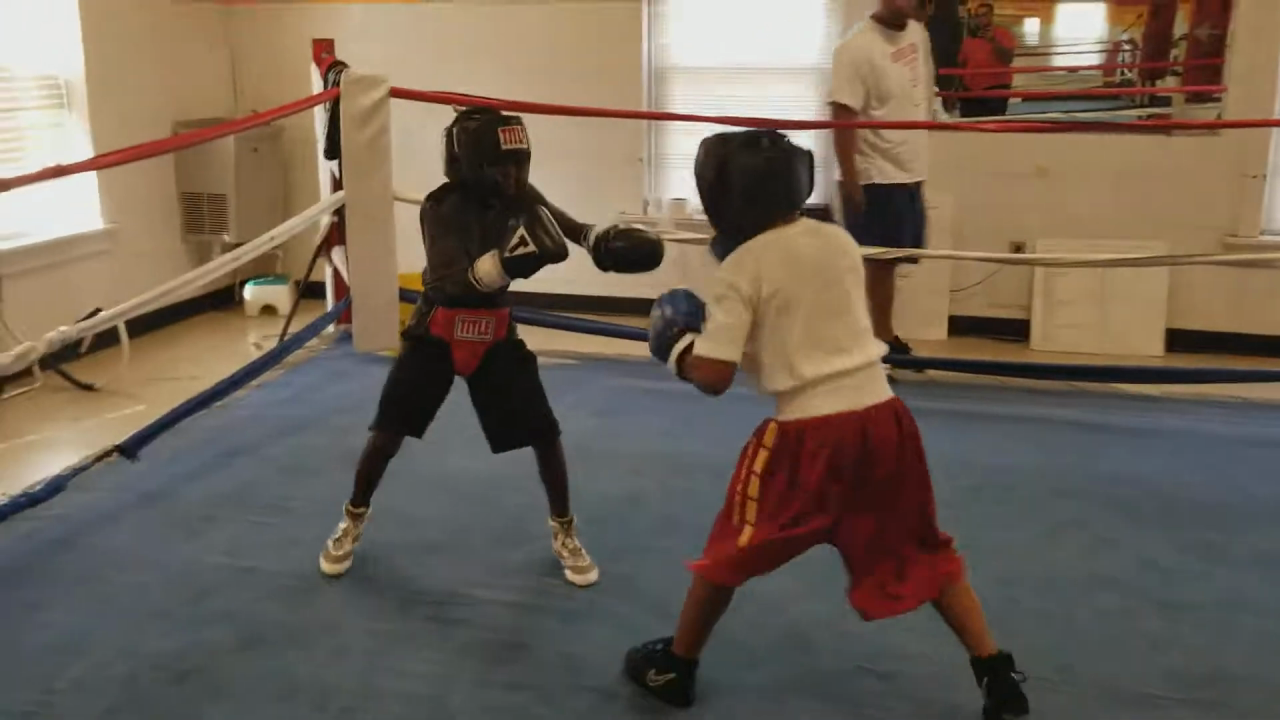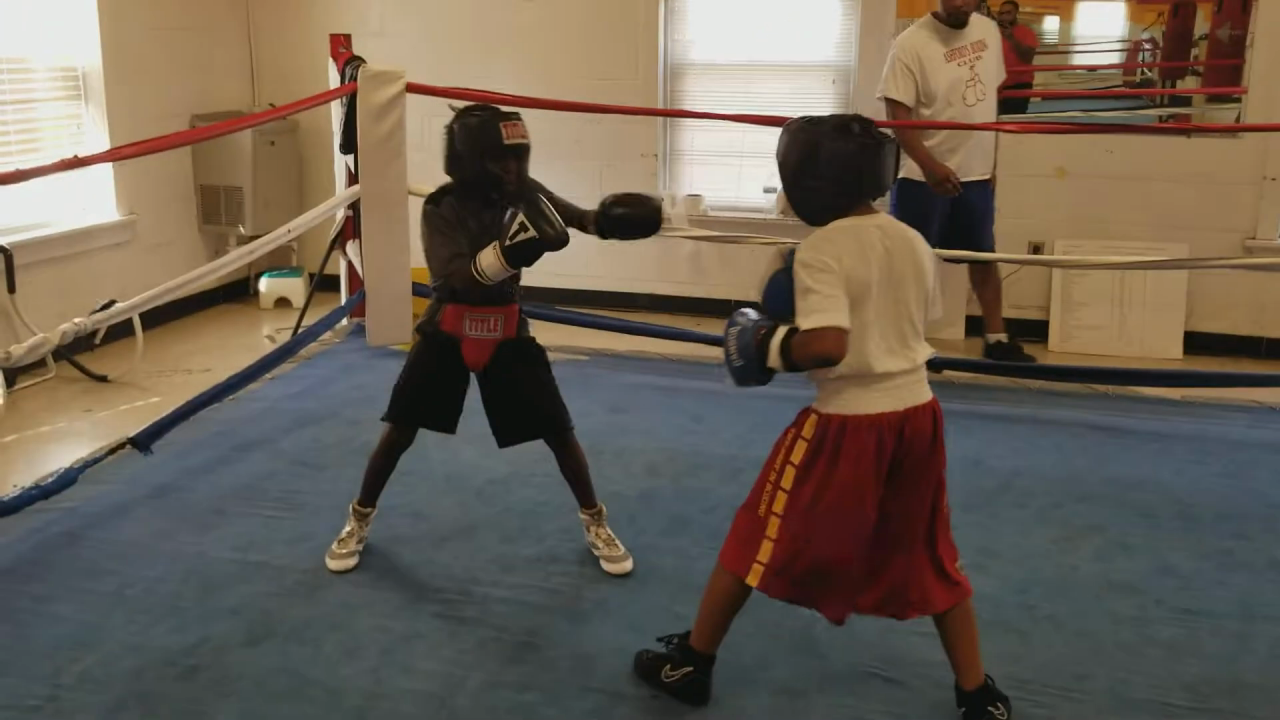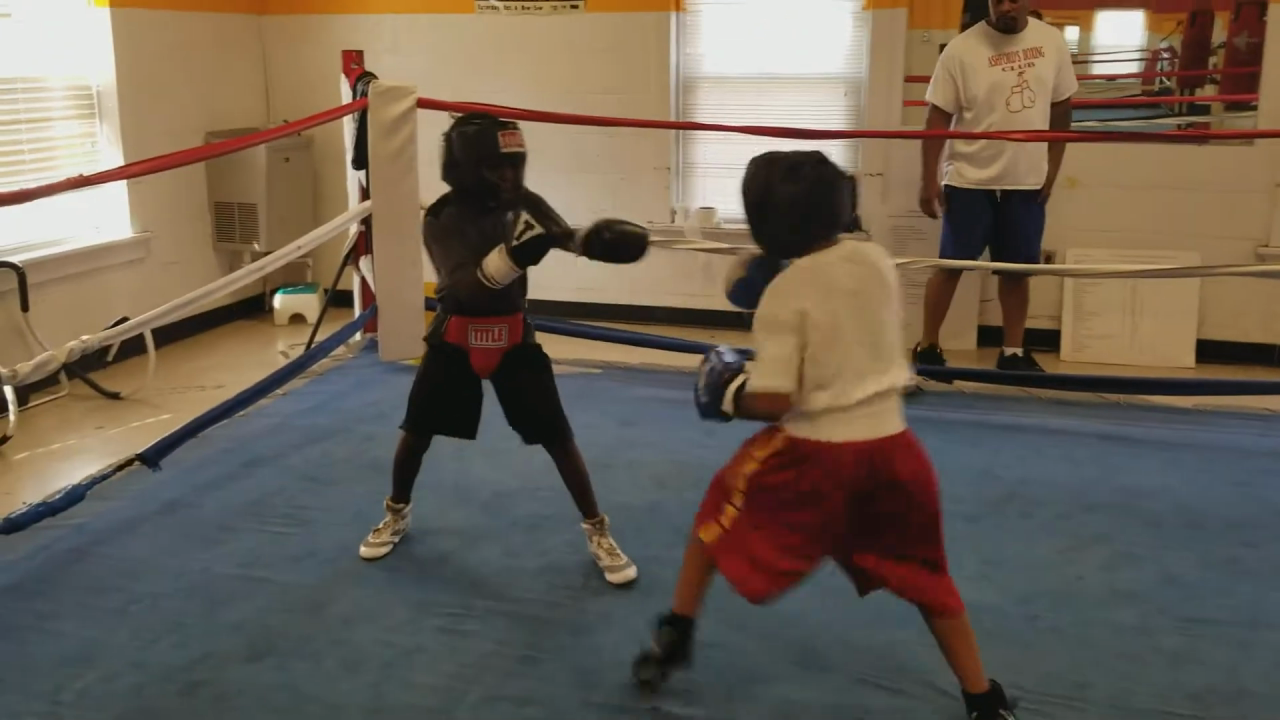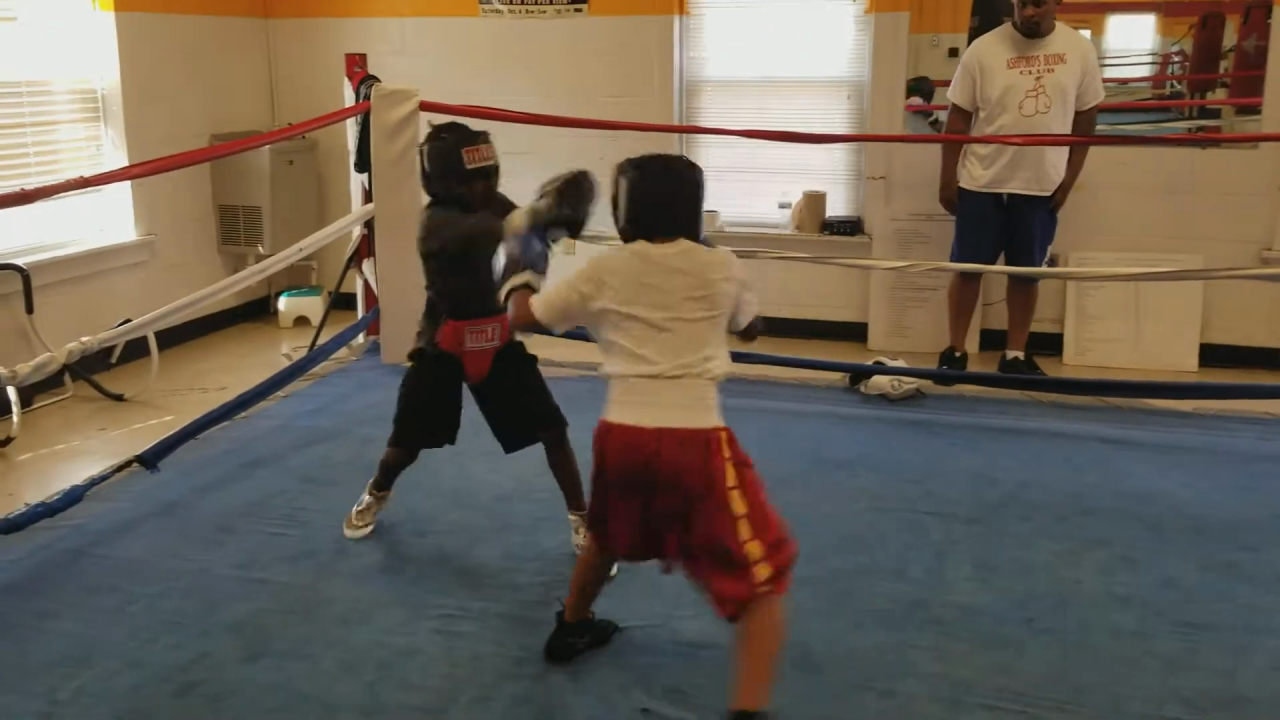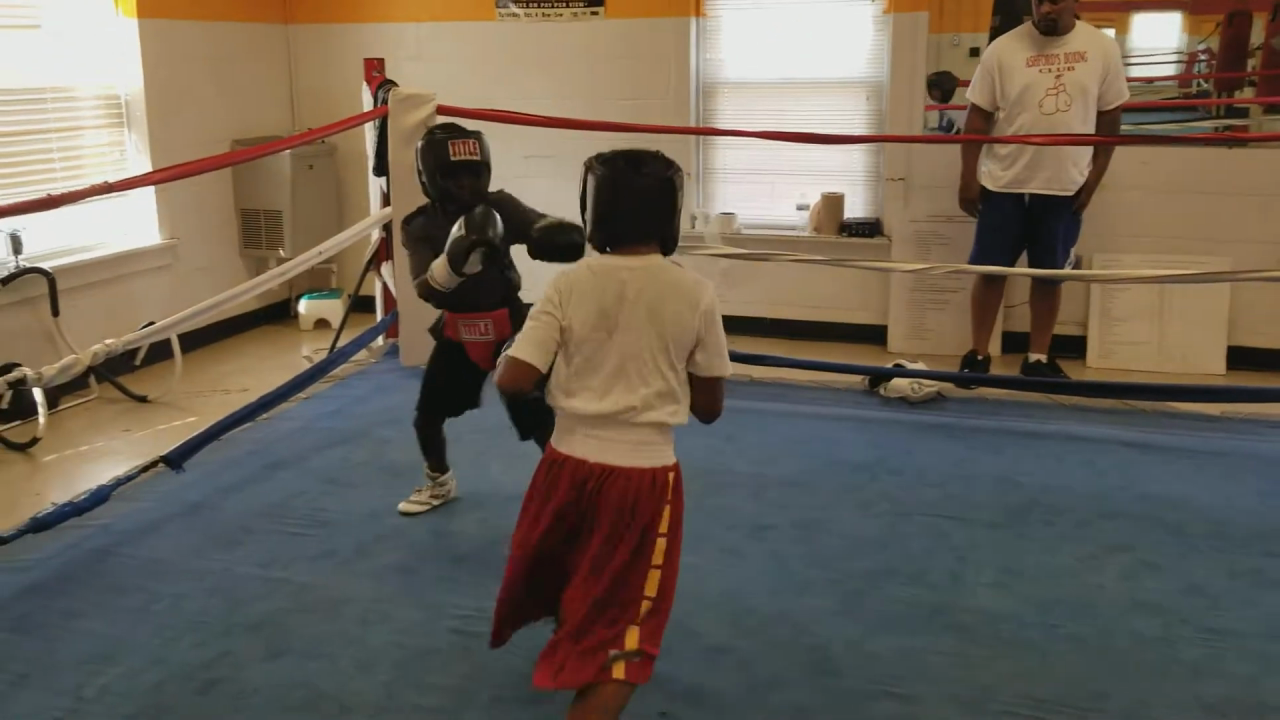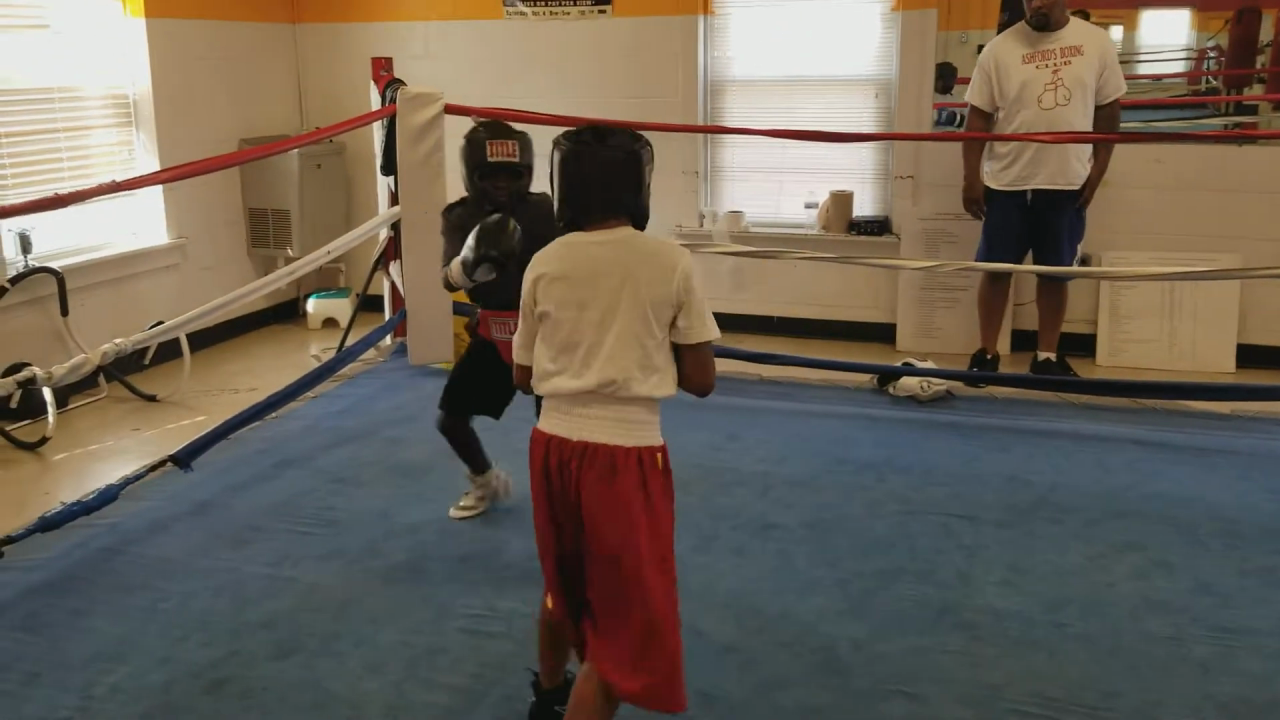
dt=0.3s
person 1, frame 1
left shoulder: (737, 270)
right shoulder: (841, 241)
left elbow: (712, 377)
left wrist: (675, 343)
left hip: (808, 430)
right hip: (881, 414)
left knee: (729, 552)
right knee: (922, 554)
left ankle: (674, 666)
right ankle: (996, 672)
person 1, frame 2
left shoulder: (820, 251)
right shoulder: (913, 242)
left elbow: (827, 348)
left wrist: (767, 347)
left hip: (844, 424)
right hip: (916, 415)
left knee: (755, 540)
right knee: (932, 561)
left ankle: (690, 662)
person 1, frame 3
left shoulder: (785, 294)
right shoulder: (877, 262)
left elbow: (773, 401)
left wrist: (728, 390)
left hip: (816, 453)
right hip: (889, 445)
left knee: (722, 509)
right knee: (925, 575)
left ankle: (675, 637)
person 1, frame 4
left shoulder: (603, 272)
right shoulder: (724, 267)
left elbow: (525, 316)
right elbow: (746, 326)
left wrist: (518, 276)
left hip: (622, 435)
right hip: (696, 440)
left knee: (611, 533)
right knee: (763, 583)
left ankle: (573, 629)
person 1, frame 5
left shoulder: (568, 286)
right shoulder: (695, 294)
left elbow: (517, 381)
right elbow: (710, 408)
left wrist: (503, 362)
left hip: (569, 465)
right hip: (645, 477)
left knee: (563, 580)
right knee: (622, 644)
left ankle: (569, 652)
person 1, frame 6
left shoulder: (544, 265)
right shoulder: (671, 264)
left elbow: (523, 377)
right elbow: (702, 380)
left hip: (553, 446)
right hip: (627, 456)
left knee: (565, 584)
right knee: (629, 627)
person 2, frame 1
left shoulder: (520, 196)
right shoulder: (440, 208)
left elbow: (566, 226)
right elbow: (455, 282)
left wrist: (603, 240)
right wrist: (506, 260)
left hip: (495, 333)
right hip: (437, 334)
left knee: (545, 435)
right knee: (386, 435)
left ankle: (563, 532)
right ankle: (353, 520)
person 2, frame 2
left shoulder: (522, 192)
right shoulder: (440, 208)
left elbow: (569, 214)
right elbow: (456, 277)
left wrist: (606, 215)
right wrist: (508, 250)
left hip: (506, 329)
right hip: (447, 331)
left knee: (558, 430)
right knee: (398, 429)
left ankle: (595, 523)
right ankle: (359, 519)
person 2, frame 3
left shoulder: (521, 202)
right shoulder: (441, 219)
left elbow: (565, 234)
right elbow: (463, 286)
left wrist: (596, 236)
right wrist: (513, 253)
left hip: (513, 338)
right hip: (455, 339)
left knee: (558, 437)
right knee: (415, 434)
left ankle: (597, 531)
right ankle: (396, 515)
person 2, frame 4
left shoulder: (493, 207)
right shoulder: (435, 221)
right elbow: (474, 232)
left wrist: (562, 210)
right wrist: (539, 211)
left hip: (496, 341)
right hip: (444, 348)
left knee: (553, 431)
right knee: (406, 444)
left ankle: (584, 525)
right ankle: (377, 496)
person 2, frame 5
left shoulder: (500, 206)
right shoulder: (419, 227)
left elbow: (542, 229)
right elbow: (426, 289)
left wrist: (560, 235)
right wrist: (456, 257)
left hip: (509, 330)
right hip: (458, 335)
left knee: (543, 427)
right knee: (426, 417)
right ankle: (440, 482)
person 2, frame 6
left shoulder: (543, 211)
right shoulder: (461, 217)
right elbow: (453, 279)
right wrist: (476, 257)
right hip: (491, 334)
right knee: (451, 419)
right ankle: (486, 481)
person 3, frame 1
left shoulder: (917, 33)
right shoulder: (857, 48)
right elbow: (843, 117)
right wrist: (849, 179)
left hip: (910, 170)
right hip: (877, 174)
left knee: (900, 255)
right knee: (883, 259)
right ankle: (883, 337)
person 3, frame 2
left shoulder: (988, 31)
right shoulder: (911, 44)
right elbow: (898, 114)
left wrist: (991, 158)
right wrist: (929, 166)
left hip: (977, 171)
right hip: (923, 175)
left knee: (983, 257)
left ankle: (997, 339)
person 3, frame 3
left shoulder: (1052, 42)
right shoulder: (961, 49)
left elbow: (1060, 110)
right elbow: (937, 120)
left wrist: (1052, 171)
right wrist: (928, 180)
left hip: (1027, 182)
right hip: (969, 181)
left knee: (1018, 270)
right knee: (951, 266)
left ankle: (1013, 352)
right ankle: (927, 346)
person 3, frame 4
left shoulder: (1079, 49)
right shoulder: (984, 49)
left elbow: (1086, 117)
right elbow: (958, 116)
left wrist: (1069, 178)
right wrist: (948, 177)
left hip: (1042, 185)
right hip: (982, 182)
left knee: (1027, 272)
right knee: (968, 268)
left ankle: (1016, 355)
right ankle: (955, 351)
person 3, frame 5
left shoulder: (1102, 48)
right shoulder: (1004, 48)
left elbow: (1110, 116)
right elbow: (978, 116)
left wrist: (1094, 177)
right wrist: (968, 177)
left hip: (1065, 186)
right hip: (1003, 183)
left knee: (1050, 274)
right knee: (991, 270)
left ankle: (1038, 358)
right ankle: (977, 354)
person 3, frame 6
left shoulder: (1096, 42)
right shoulder: (999, 49)
left elbow: (1108, 110)
right elbow: (978, 117)
left wrist: (1098, 170)
right wrist: (971, 178)
left hip: (1068, 182)
right hip: (1006, 181)
left knee: (1056, 271)
right knee: (996, 268)
left ankle: (1047, 356)
right ankle: (987, 353)
